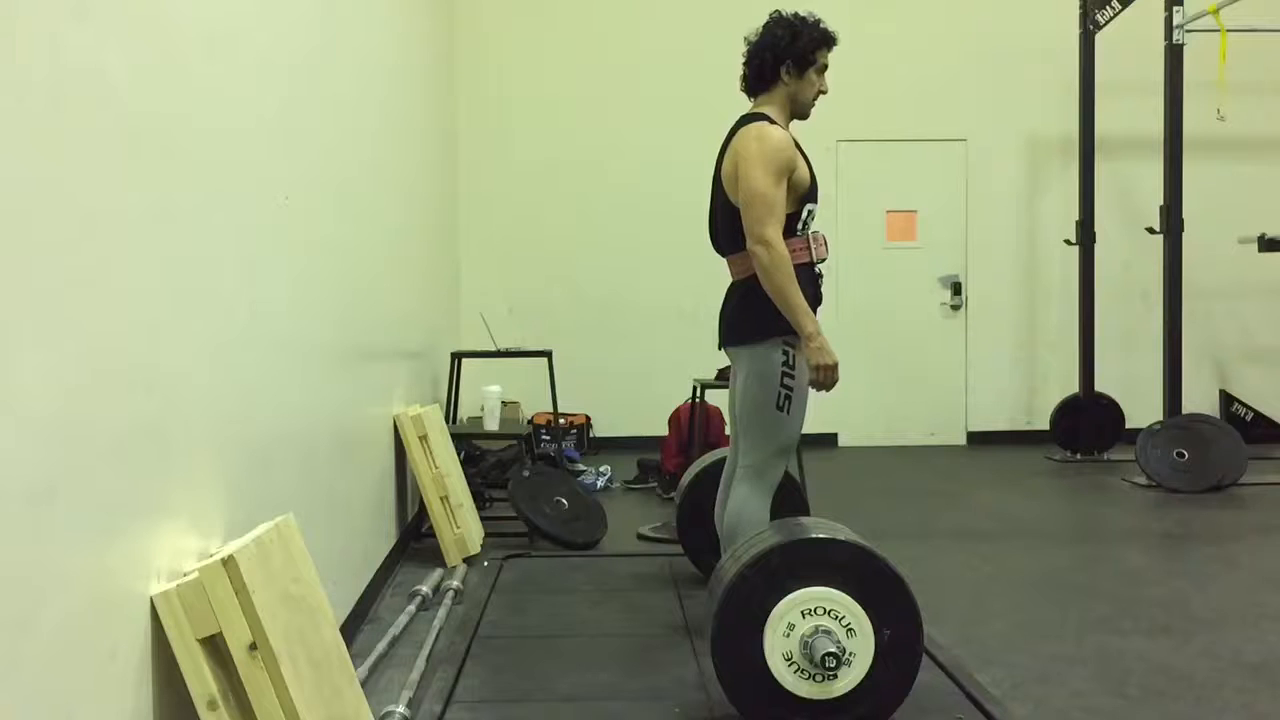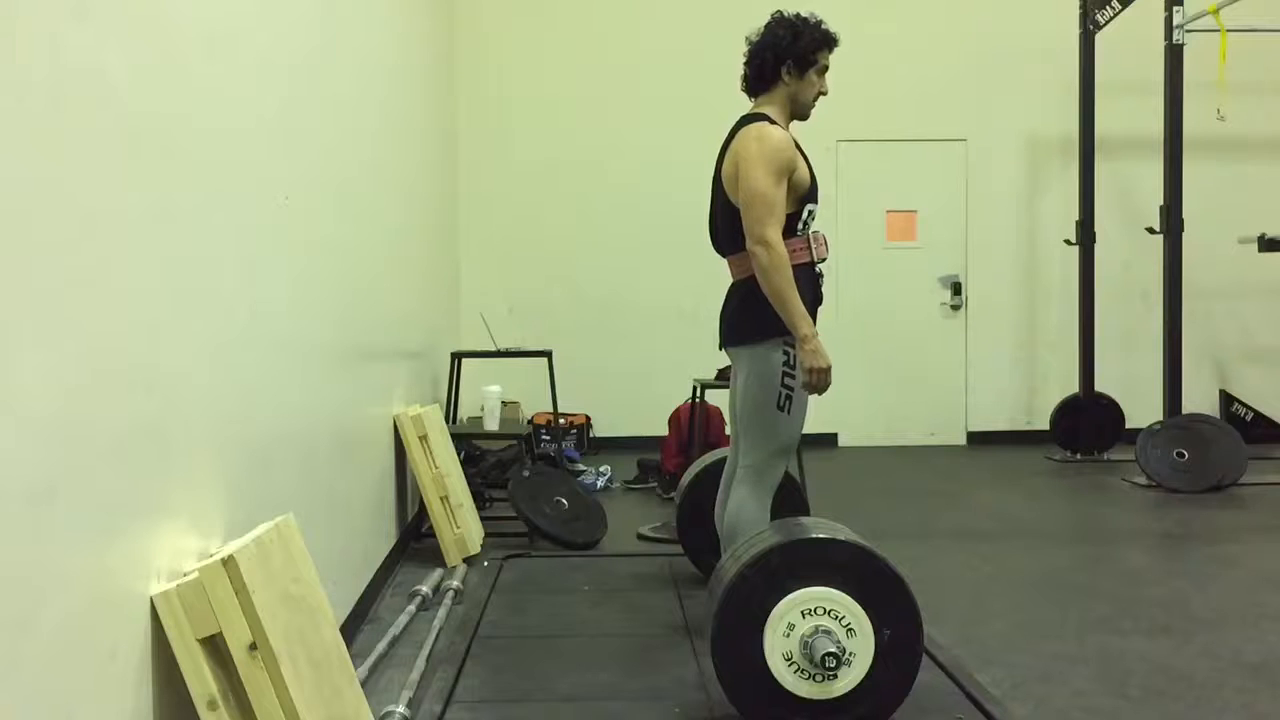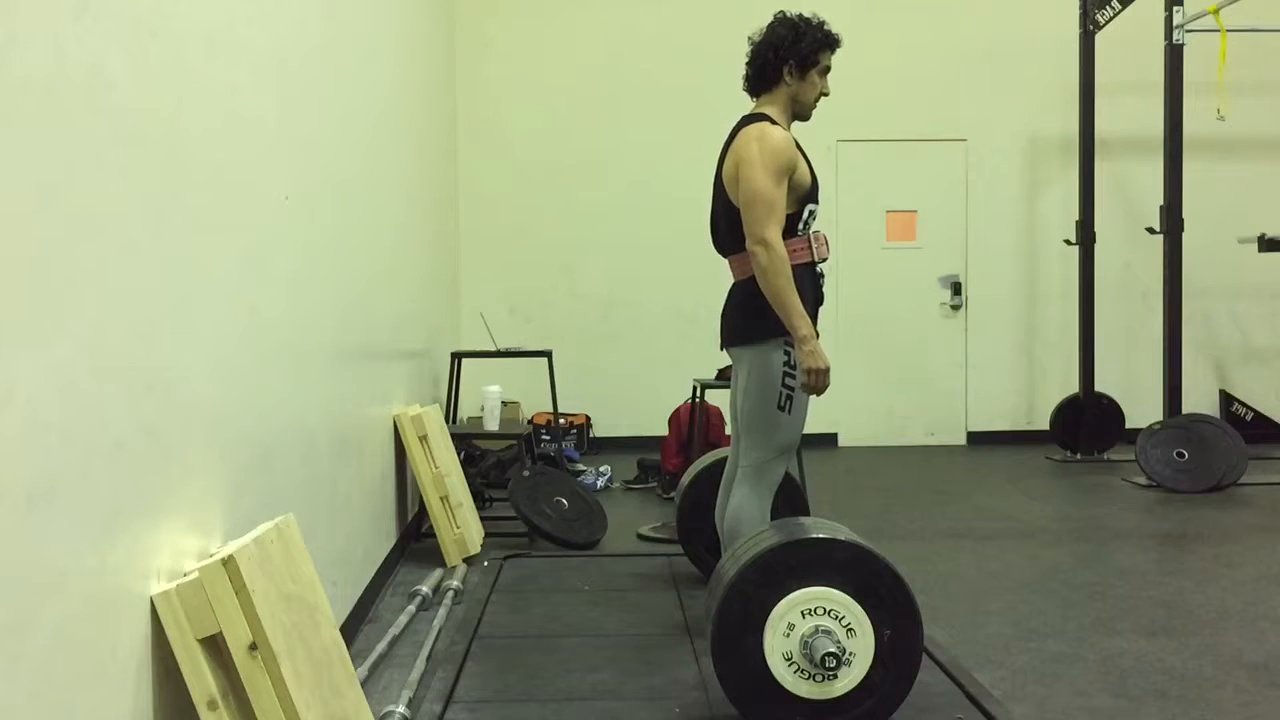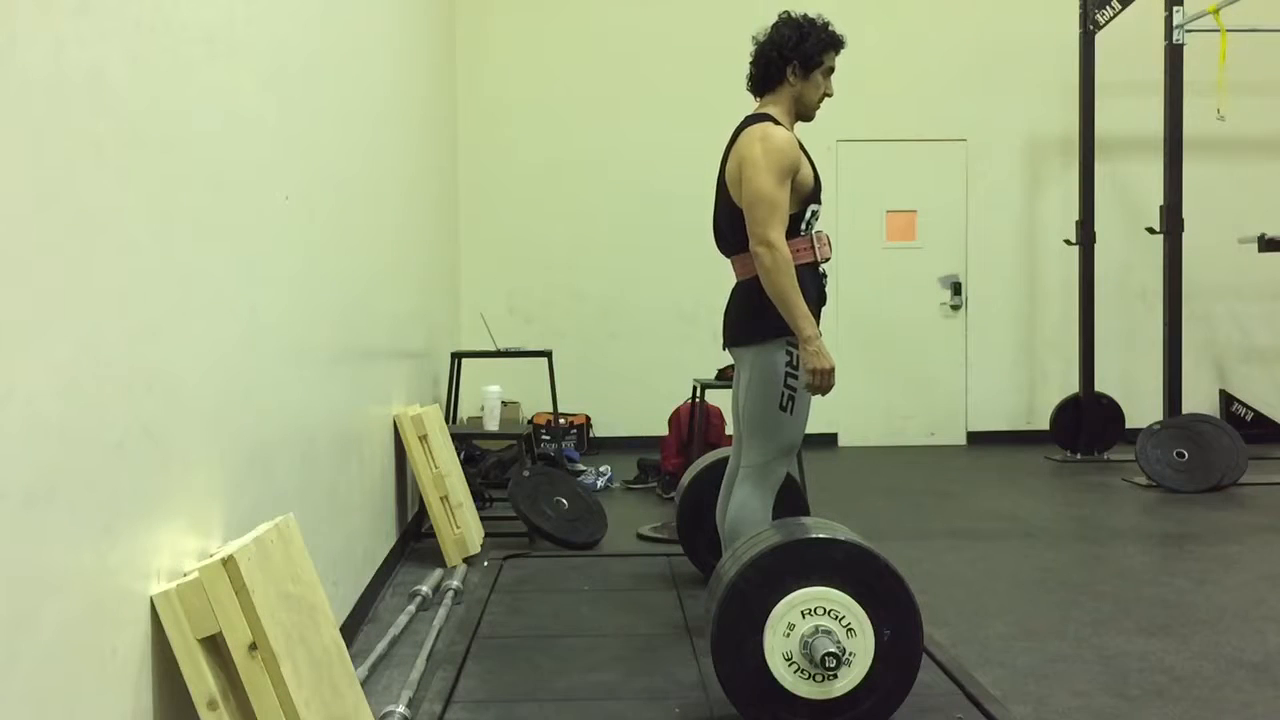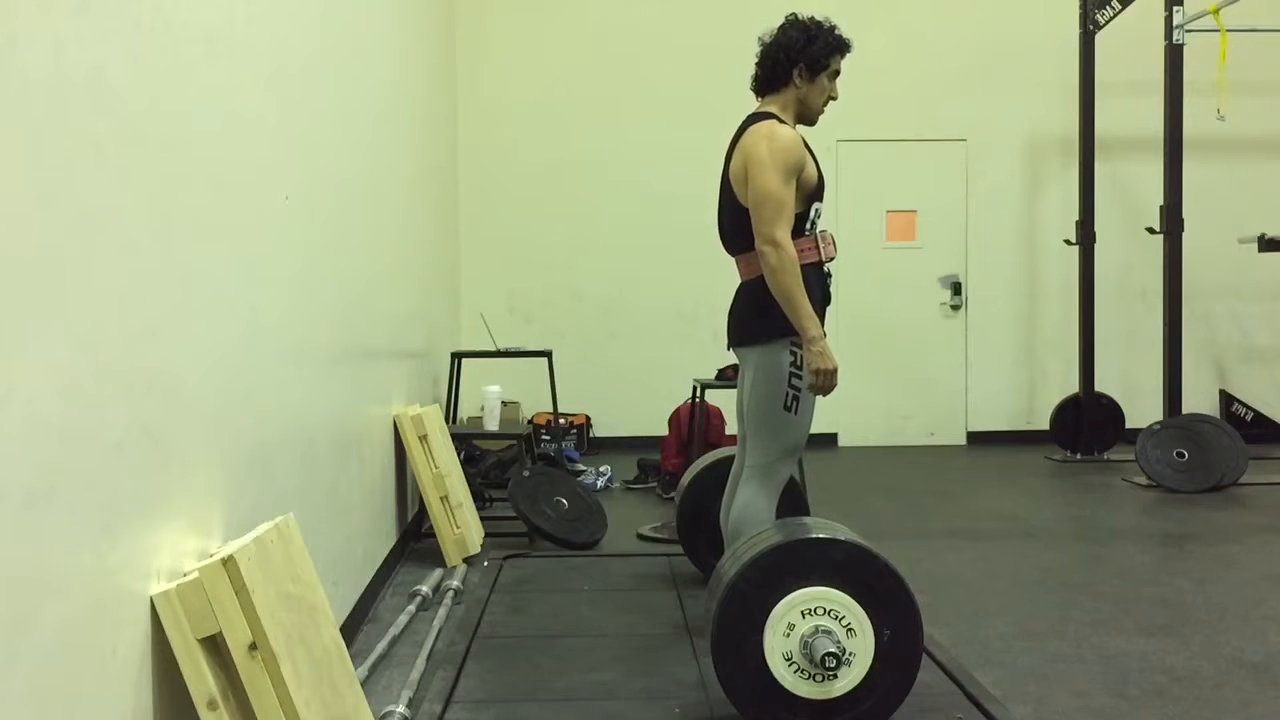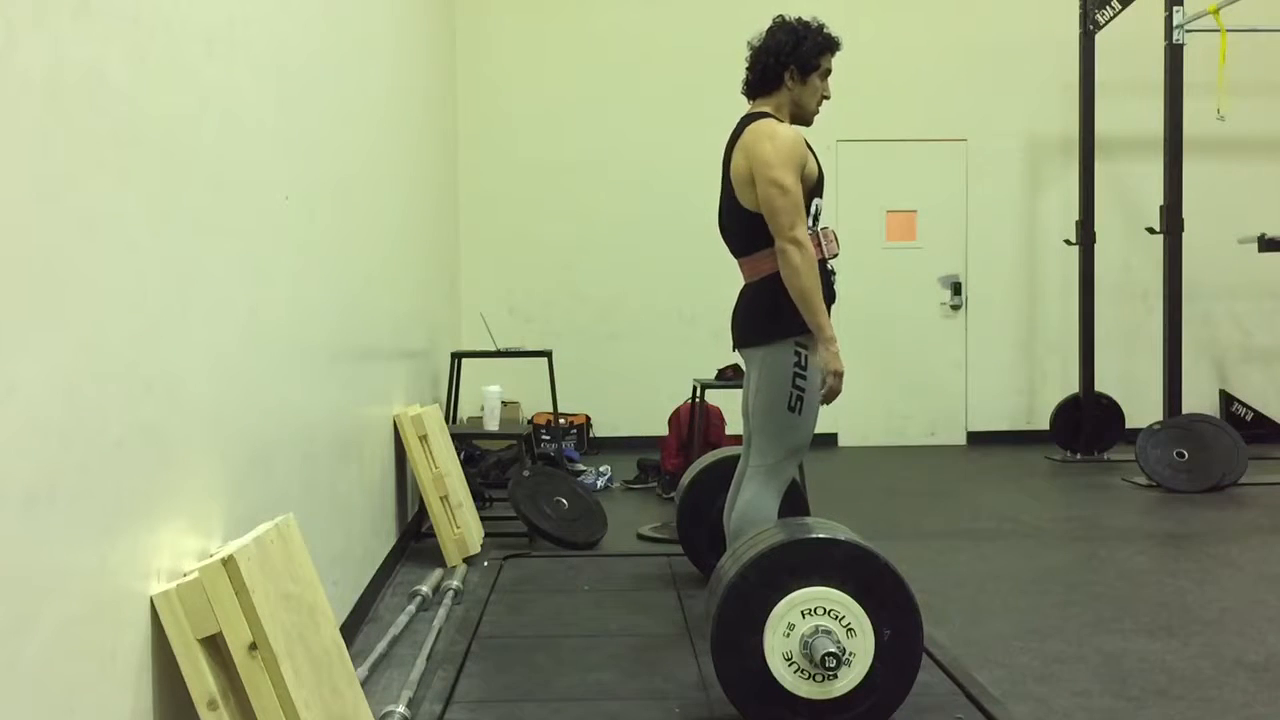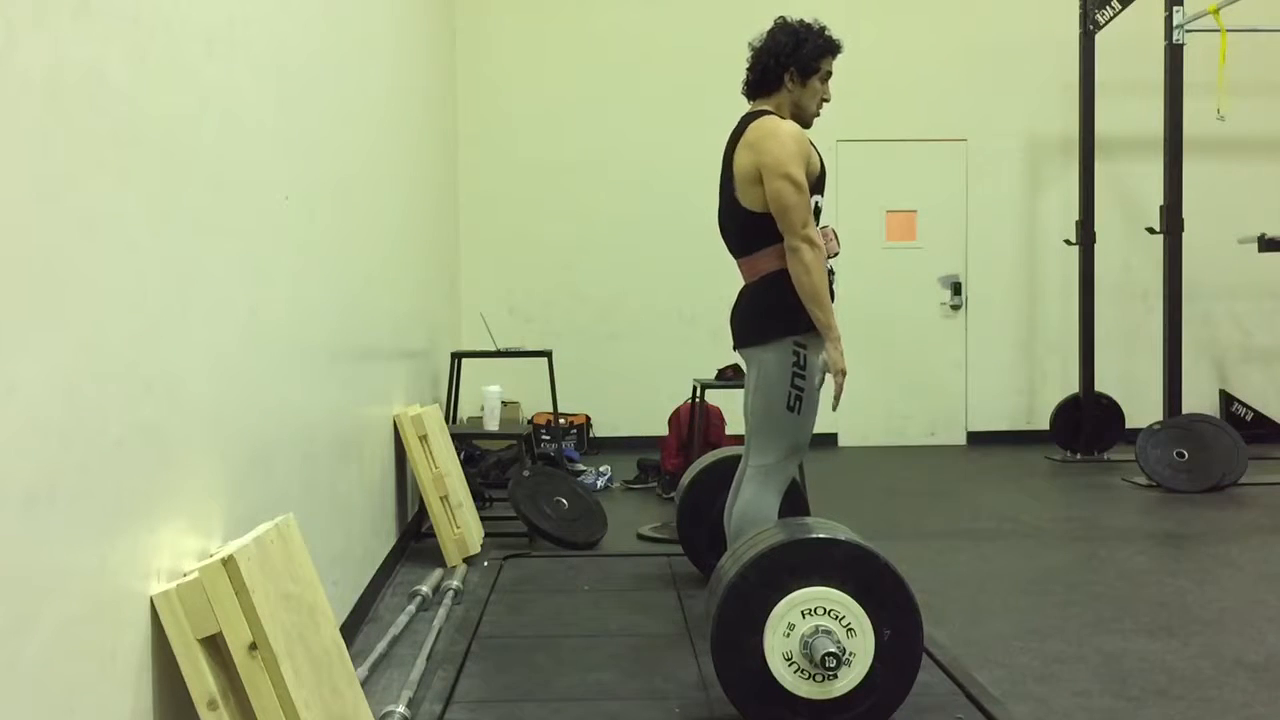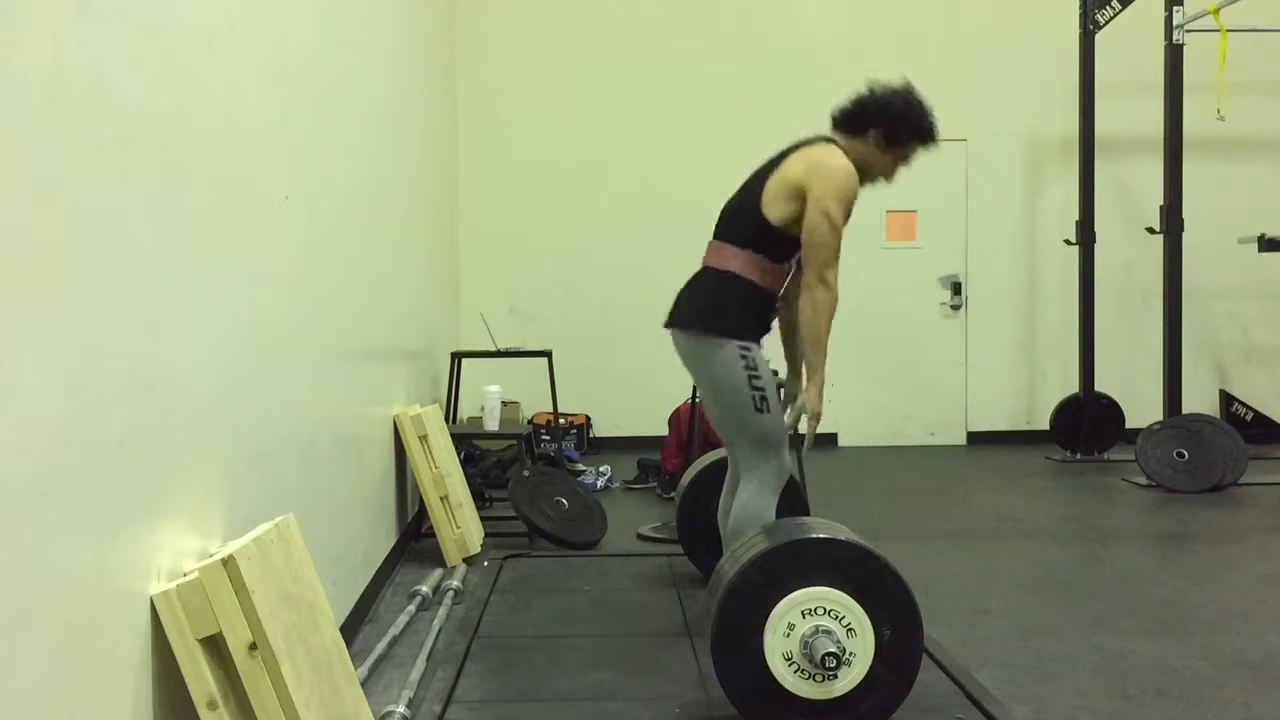
dt=0.3s
person 1, frame 1
left shoulder: (753, 135)
right shoulder: (767, 140)
right elbow: (764, 246)
right wrist: (812, 334)
left hip: (758, 320)
right hip: (771, 323)
left knee: (745, 469)
right knee: (761, 472)
person 1, frame 2
left shoulder: (753, 137)
right shoulder: (767, 140)
right elbow: (764, 246)
right wrist: (807, 336)
left hip: (759, 319)
right hip: (772, 323)
left knee: (746, 469)
right knee: (762, 471)
person 1, frame 3
left shoulder: (755, 137)
right shoulder: (768, 140)
right elbow: (765, 246)
right wrist: (804, 338)
left hip: (760, 320)
right hip: (773, 324)
left knee: (746, 469)
right knee: (762, 471)
person 1, frame 4
left shoulder: (759, 136)
right shoulder: (771, 141)
right elbow: (768, 247)
right wrist: (810, 338)
left hip: (762, 320)
right hip: (775, 324)
left knee: (748, 470)
right knee: (764, 472)
person 1, frame 5
left shoulder: (758, 134)
right shoulder: (776, 139)
right elbow: (774, 247)
right wrist: (813, 339)
left hip: (764, 319)
right hip: (779, 323)
left knee: (752, 469)
right knee: (767, 473)
person 1, frame 6
left shoulder: (752, 136)
right shoulder: (776, 139)
right elbow: (793, 246)
right wrist: (827, 340)
left hip: (767, 318)
right hip: (786, 323)
left knee: (758, 468)
right knee: (772, 472)
person 1, frame 7
left shoulder: (752, 135)
right shoulder: (780, 136)
right elbow: (802, 244)
right wrist: (832, 339)
left hip: (763, 316)
right hip: (784, 322)
left knee: (761, 466)
right knee: (772, 470)
person 1, frame 8
left shoulder: (805, 163)
right shoulder: (834, 169)
left elbow: (796, 282)
right elbow: (819, 284)
left wrist: (797, 370)
right wrist: (815, 383)
left hip: (707, 315)
right hip: (718, 323)
left knee: (752, 462)
right knee: (764, 466)
